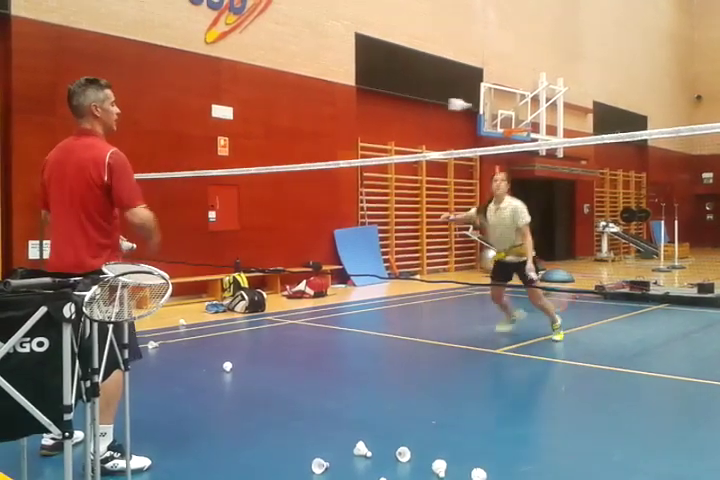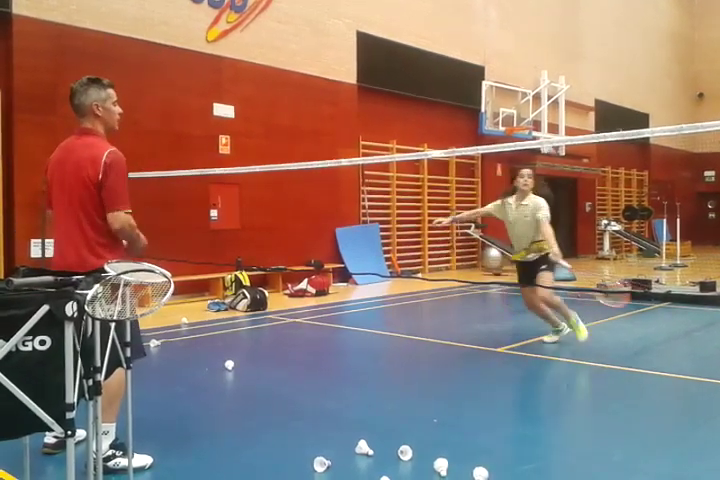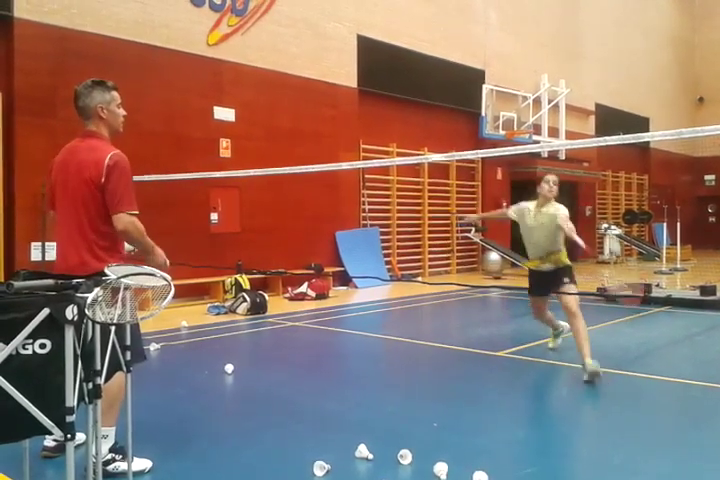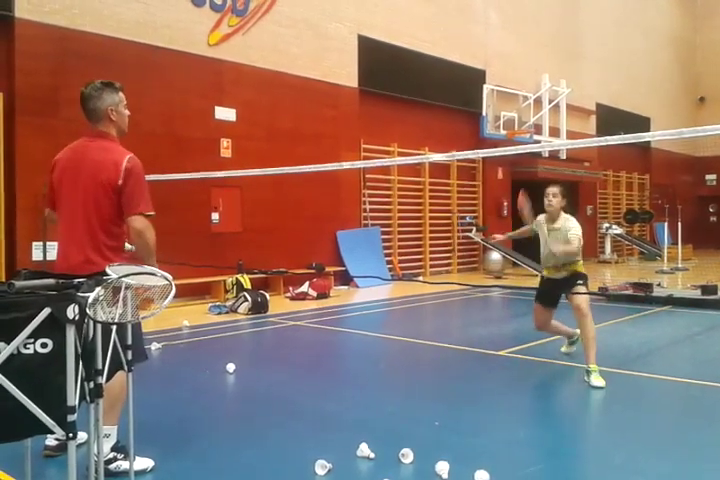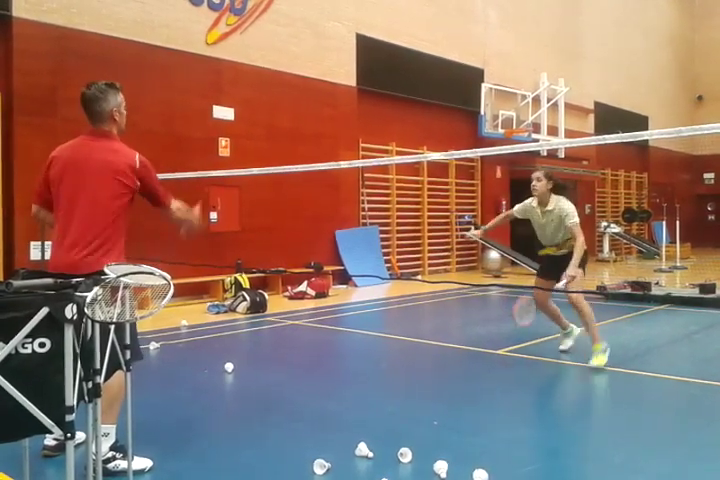
dt=0.2s
person 1, frame 1
left shoulder: (54, 156)
right shoulder: (109, 156)
left elbow: (49, 215)
right elbow: (138, 216)
right wrist: (152, 237)
left hip: (60, 271)
right hip: (98, 274)
right knee: (114, 361)
left ankle: (55, 434)
right ankle: (104, 450)
person 1, frame 2
left shoulder: (58, 155)
right shoulder: (108, 156)
right elbow: (119, 221)
right wrist: (138, 241)
left hip: (65, 270)
right hip: (101, 272)
right knee: (116, 359)
left ankle: (56, 430)
right ankle: (106, 447)
person 1, frame 3
left shoulder: (62, 157)
right shoulder: (111, 159)
right elbow: (124, 223)
right wrist: (152, 252)
left hip: (67, 273)
right hip: (102, 275)
right knee: (117, 362)
left ankle: (57, 434)
right ankle: (106, 451)
person 1, frame 4
left shoulder: (64, 157)
right shoulder: (124, 161)
left elbow: (51, 213)
right elbow: (139, 227)
right wrist: (151, 270)
left hip: (67, 272)
right hip: (105, 275)
right knee: (118, 362)
left ankle: (57, 433)
right ankle: (107, 450)
person 1, frame 5
left shoulder: (59, 155)
right shoulder: (131, 161)
left elbow: (39, 211)
right elbow: (171, 208)
right wrist: (191, 218)
left hip: (61, 271)
right hip: (101, 273)
right knee: (116, 360)
left ankle: (56, 434)
right ankle: (107, 450)
person 2, frame 1
left shoulder: (517, 206)
right shoulder: (487, 208)
left elbow: (526, 234)
right elbow: (466, 217)
left wrist: (529, 260)
right wrist: (452, 217)
left hip: (521, 257)
right hip: (502, 257)
left knee: (537, 300)
right knee: (496, 297)
left ankle: (556, 322)
right ankle: (512, 316)
person 2, frame 2
left shoulder: (539, 202)
right shoulder: (505, 204)
left elbow: (545, 226)
right elbow: (476, 212)
left wrist: (554, 247)
right wrist: (451, 219)
left hip: (541, 255)
right hip: (522, 258)
left knee: (543, 296)
right knee: (531, 303)
left ankle: (572, 319)
right ankle: (559, 327)
person 2, frame 3
left shoulder: (559, 210)
right shoulder: (525, 208)
left elbow: (566, 224)
right elbow: (504, 213)
left wrist: (571, 232)
right wrist: (480, 216)
left hip: (558, 265)
right hip: (536, 267)
left knee: (572, 309)
right knee: (539, 314)
left ankle: (588, 363)
right ankle: (559, 327)
person 2, frame 4
left shoulder: (571, 223)
right shoulder: (540, 221)
left elbow: (576, 247)
right elbow: (529, 229)
left wrist: (562, 248)
right wrist: (506, 236)
left hip: (573, 273)
right hip: (550, 274)
left knee: (582, 309)
right knee: (541, 324)
left ankle: (592, 368)
right ankle: (572, 334)
person 2, frame 5
left shoulder: (564, 206)
right shoulder: (530, 205)
left elbow: (579, 237)
right elbow: (507, 215)
left wrist: (573, 266)
right wrist: (482, 230)
left hip: (571, 254)
right hip: (550, 253)
left knee: (575, 298)
right knee: (540, 300)
left ankle: (599, 346)
right ankle: (568, 329)
